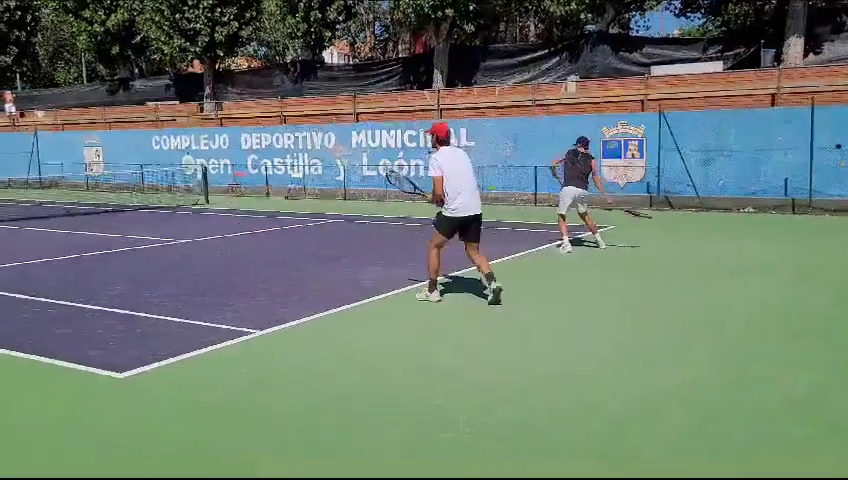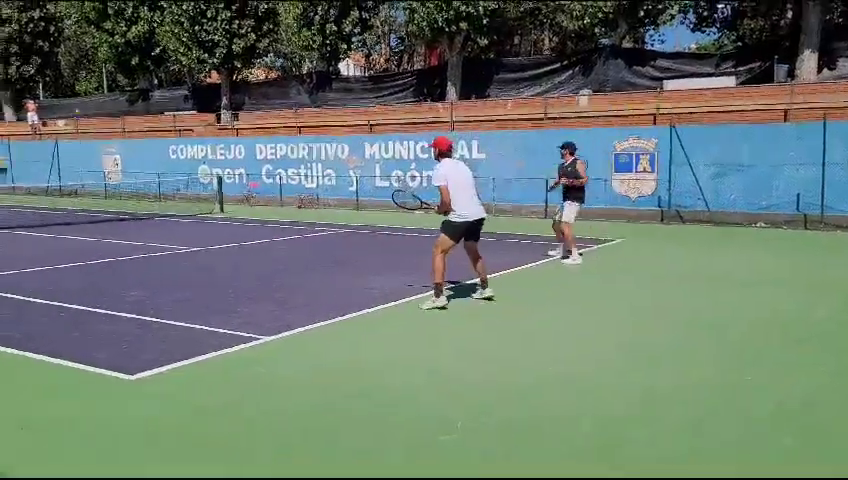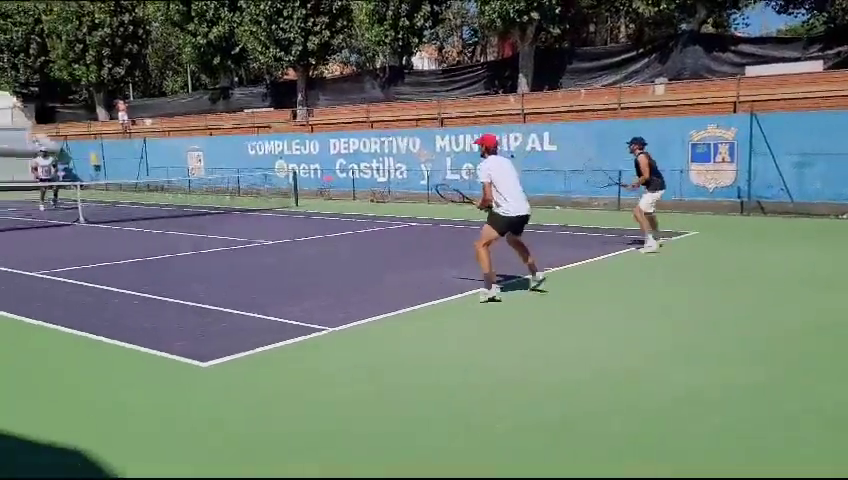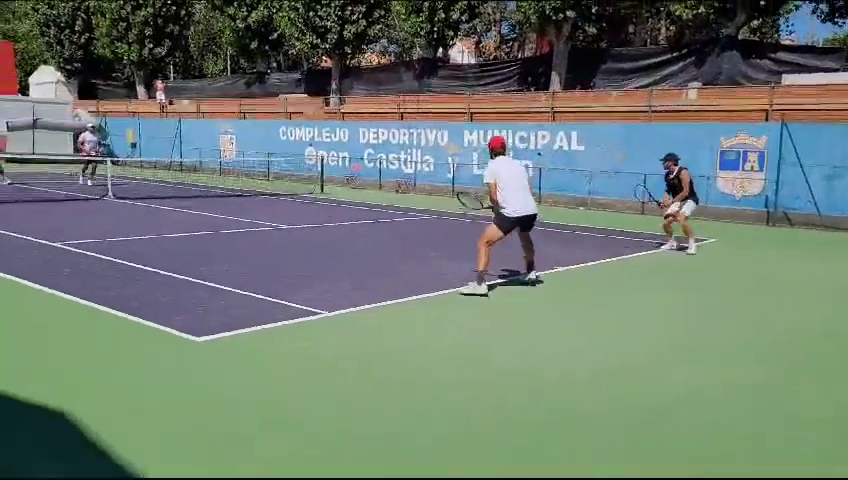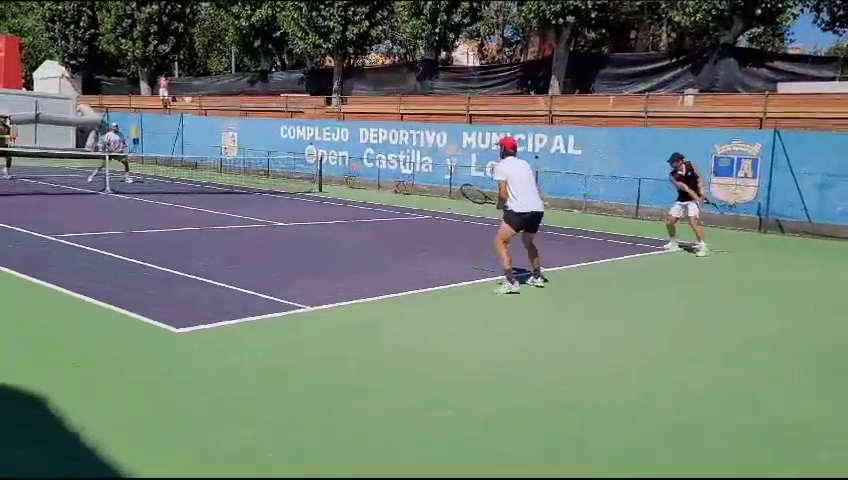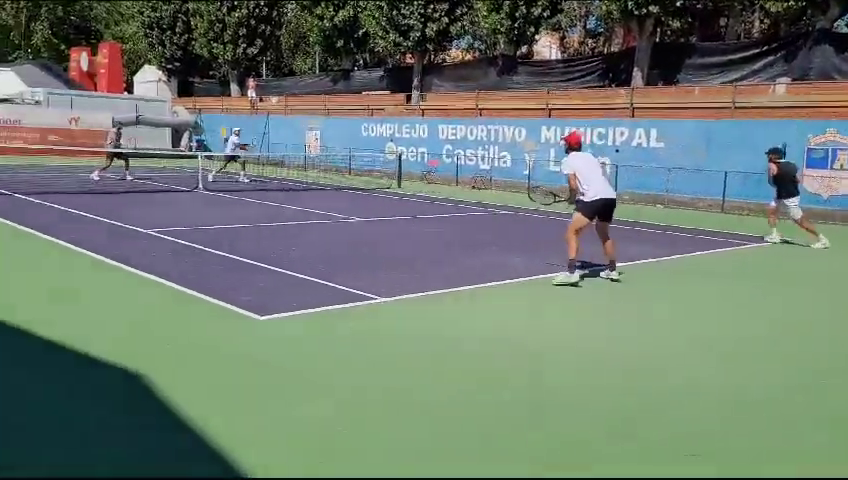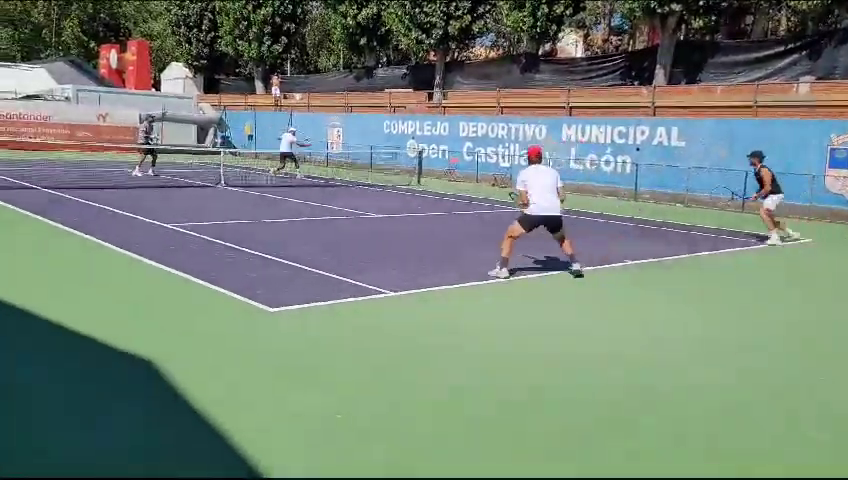
dt=0.5s
person 1, frame 1
left shoulder: (437, 158)
right shoulder: (461, 154)
left elbow: (438, 193)
left wrist: (432, 198)
left hip: (453, 212)
right hip: (474, 210)
left knee: (434, 247)
right knee: (473, 251)
left ankle: (432, 290)
right ankle: (491, 282)
person 1, frame 2
left shoulder: (440, 169)
right shoulder: (462, 165)
left elbow: (446, 201)
left wrist: (440, 209)
left hip: (460, 218)
right hip: (478, 214)
left knee: (438, 252)
right knee: (473, 251)
left ankle: (438, 296)
right ankle: (484, 288)
person 1, frame 3
left shoulder: (485, 165)
right shoulder: (506, 162)
left elbow: (488, 197)
left wrist: (482, 205)
right wrist: (490, 204)
left hip: (506, 213)
right hip: (523, 210)
left knee: (481, 245)
right knee: (514, 241)
left ankle: (490, 287)
right ankle: (535, 274)
person 1, frame 4
left shoulder: (491, 167)
right shoulder: (518, 164)
left elbow: (493, 196)
left wrist: (496, 207)
left hip: (510, 213)
right hip: (531, 211)
left knee: (484, 243)
right knee: (524, 236)
left ankle: (479, 283)
right ankle: (531, 272)
person 1, frame 5
left shoulder: (501, 165)
right shoulder: (525, 164)
left elbow: (502, 193)
left wrist: (500, 204)
left hip: (519, 210)
right hip: (538, 209)
left knee: (500, 242)
right knee: (528, 242)
left ankle: (511, 282)
right ankle: (537, 277)
person 1, frame 6
left shoulder: (569, 160)
right shoulder: (592, 158)
left elbow: (573, 185)
left wrist: (572, 198)
right wrist: (579, 198)
left hip: (593, 199)
right hip: (610, 197)
left knee: (571, 232)
right knee: (603, 233)
left ankle: (571, 272)
right ankle: (612, 270)
person 1, frame 7
left shoulder: (523, 174)
right shoulder: (553, 172)
left elbow: (524, 201)
right elbow: (561, 197)
left wrist: (523, 205)
left hip: (535, 212)
right hip: (555, 214)
left knee: (509, 236)
right knee: (562, 238)
left ankle: (502, 269)
right ankle: (575, 264)
